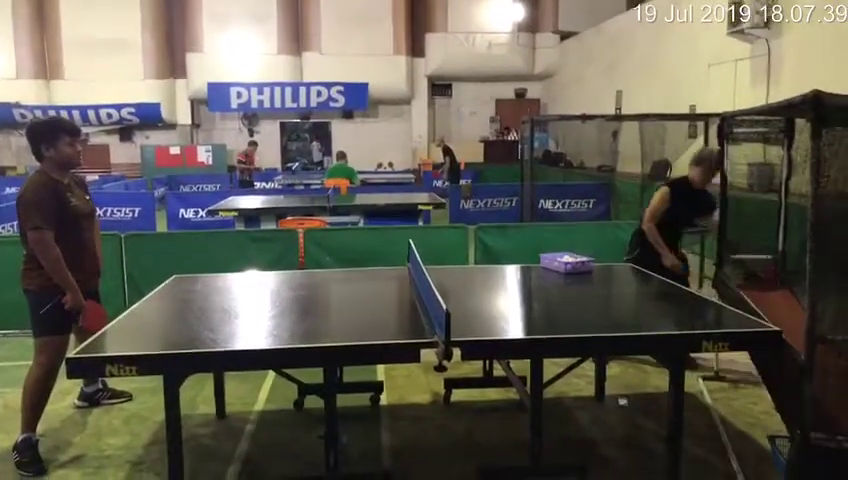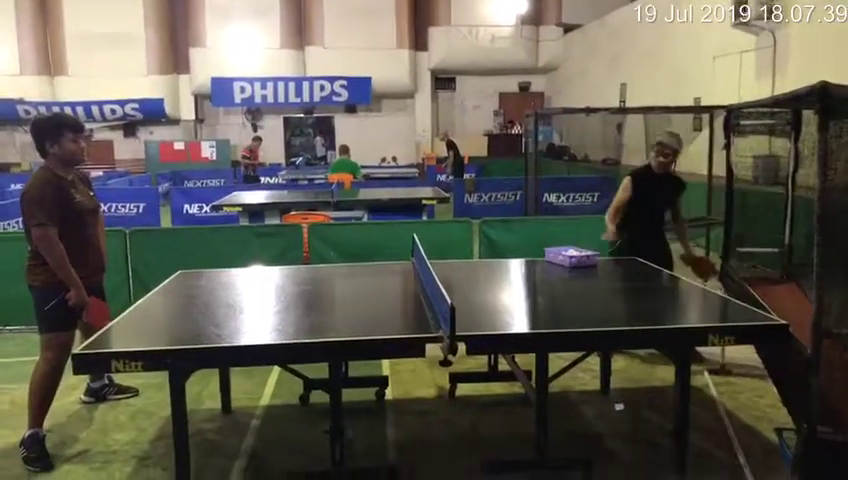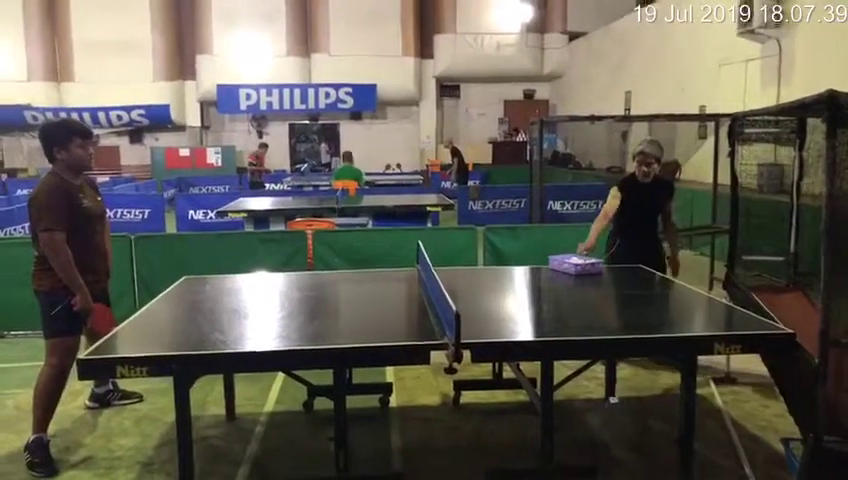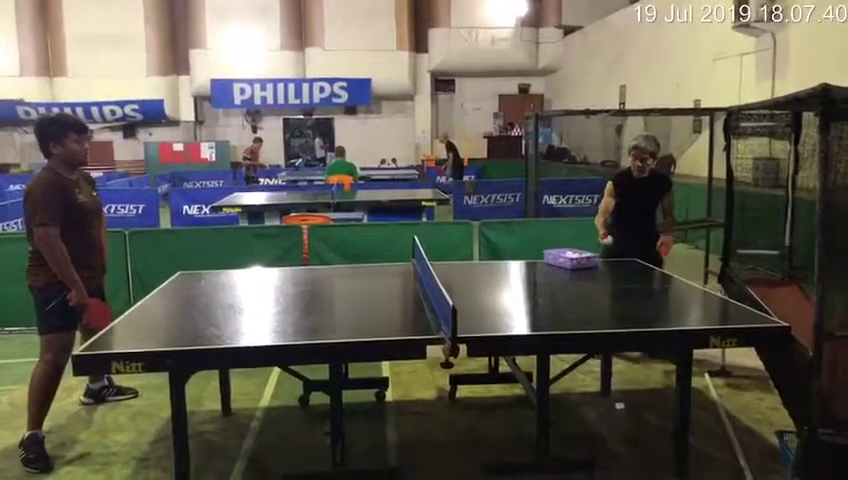
dt=0.3s
person 1, frame 1
left shoulder: (77, 183)
right shoulder: (37, 190)
left elbow: (91, 224)
right elbow: (42, 245)
left wrist: (94, 269)
right wrist: (70, 289)
left hip: (84, 281)
right hip: (51, 288)
left knee: (92, 336)
right knee: (48, 358)
left ankle: (91, 389)
right ankle: (25, 441)
person 1, frame 2
left shoulder: (80, 179)
right shoulder: (41, 187)
left elbow: (95, 219)
right elbow: (45, 241)
left wrist: (98, 265)
right wrist: (73, 286)
left hip: (88, 277)
right hip: (56, 284)
left knee: (97, 332)
right knee: (54, 354)
left ankle: (98, 384)
right ankle: (32, 436)
person 1, frame 3
left shoulder: (88, 185)
right shoulder: (50, 192)
right elbow: (52, 246)
left wrist: (104, 271)
right wrist: (79, 291)
left hip: (93, 283)
right hip: (62, 289)
left knee: (103, 338)
right knee: (60, 359)
left ankle: (102, 390)
right ankle: (37, 441)
person 1, frame 4
left shoulder: (84, 179)
right shoulder: (45, 186)
right elbow: (47, 240)
left wrist: (100, 267)
right wrist: (74, 286)
left hip: (89, 278)
right hip: (57, 284)
left knee: (98, 334)
right knee: (54, 355)
left ankle: (97, 386)
right ankle: (32, 438)
person 2, frame 1
left shoulder: (708, 202)
right shoulder: (670, 189)
left elbow: (714, 228)
right elbow: (647, 222)
right wrist: (665, 254)
left hip: (670, 252)
right hip: (646, 248)
person 2, frame 2
left shoulder: (676, 184)
right shoulder: (634, 178)
left elbow: (677, 218)
right elbow: (612, 212)
left wrist: (687, 248)
right wrist: (611, 230)
left hip: (656, 242)
right hip: (628, 242)
person 2, frame 3
left shoulder: (665, 188)
right shoulder: (622, 188)
left elbow: (667, 222)
right elbow: (605, 216)
left wrist: (674, 252)
right wrist: (591, 240)
left hip: (651, 248)
right hip: (622, 247)
person 2, frame 4
left shoulder: (663, 182)
right shoulder: (616, 182)
left elbow: (668, 216)
right elbow: (602, 214)
left wrist: (666, 234)
right wrist: (602, 231)
left hip: (649, 242)
right hip: (619, 243)
